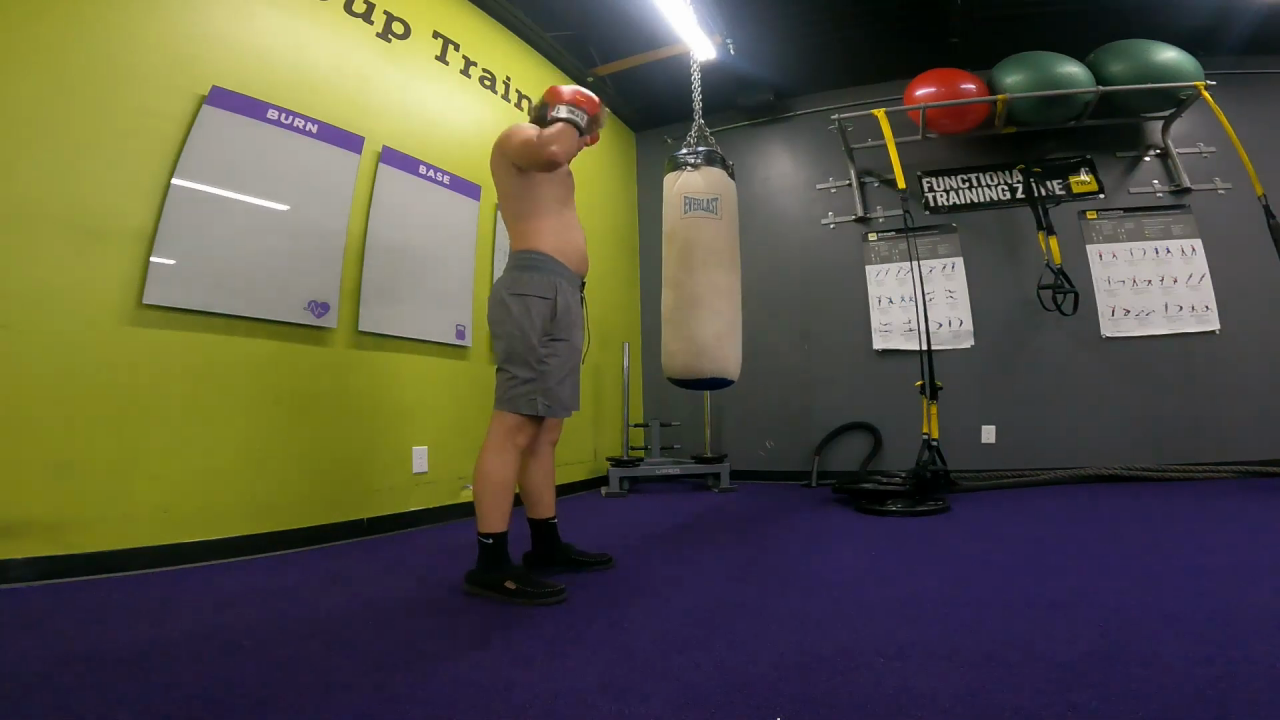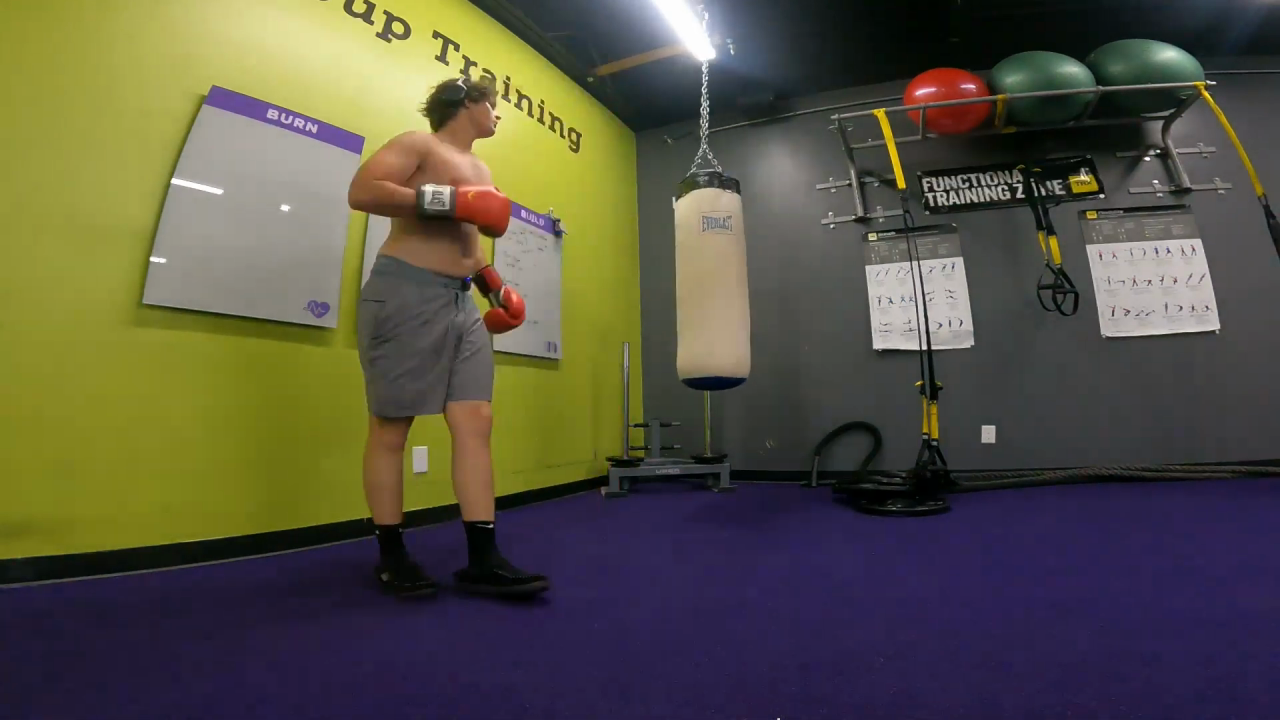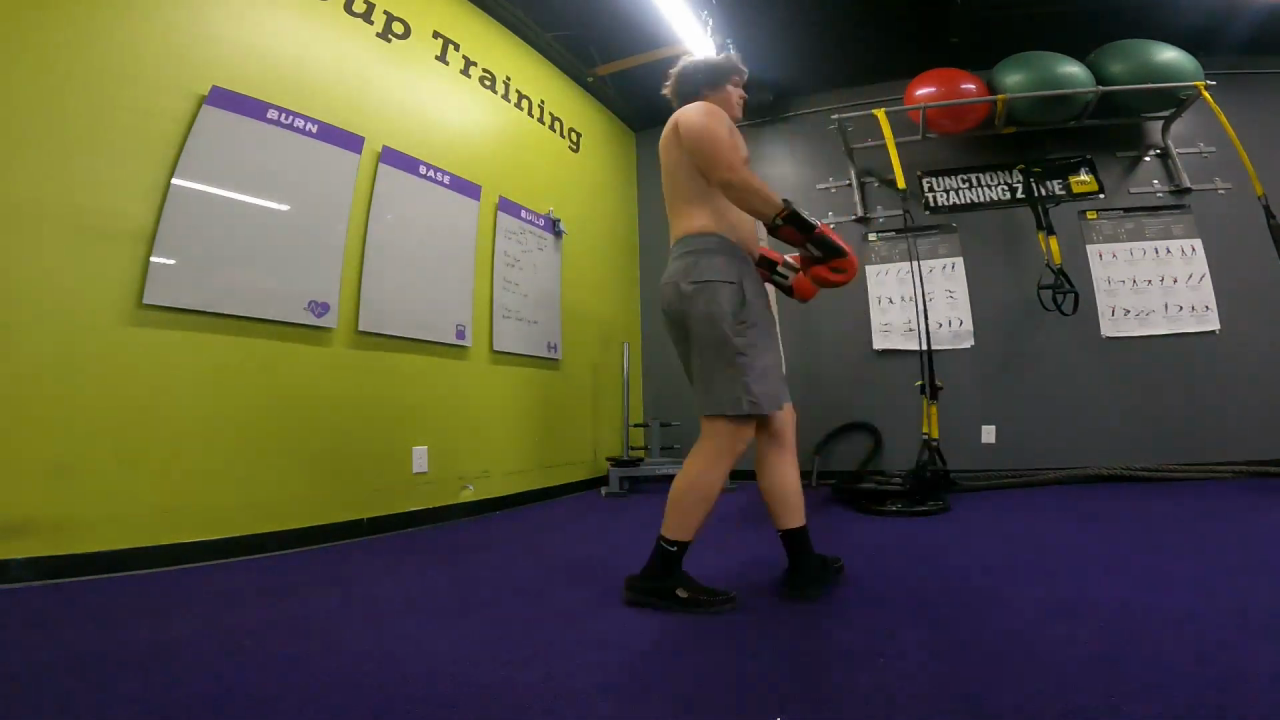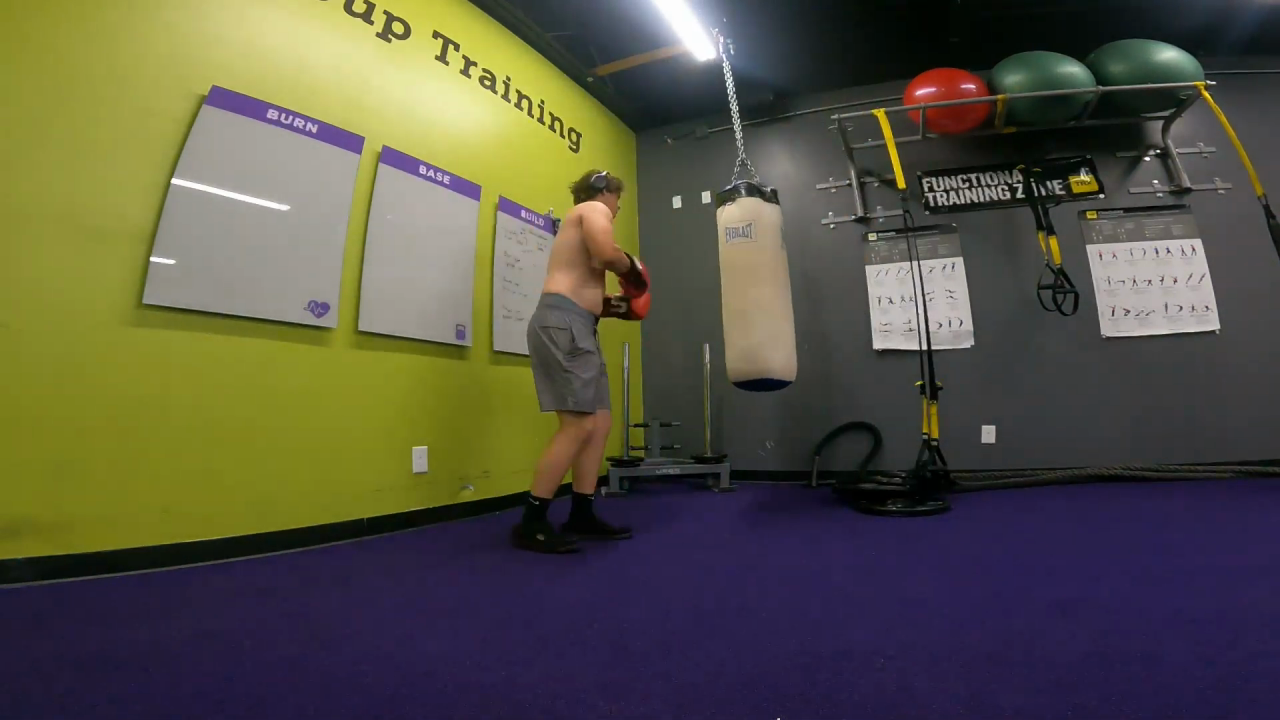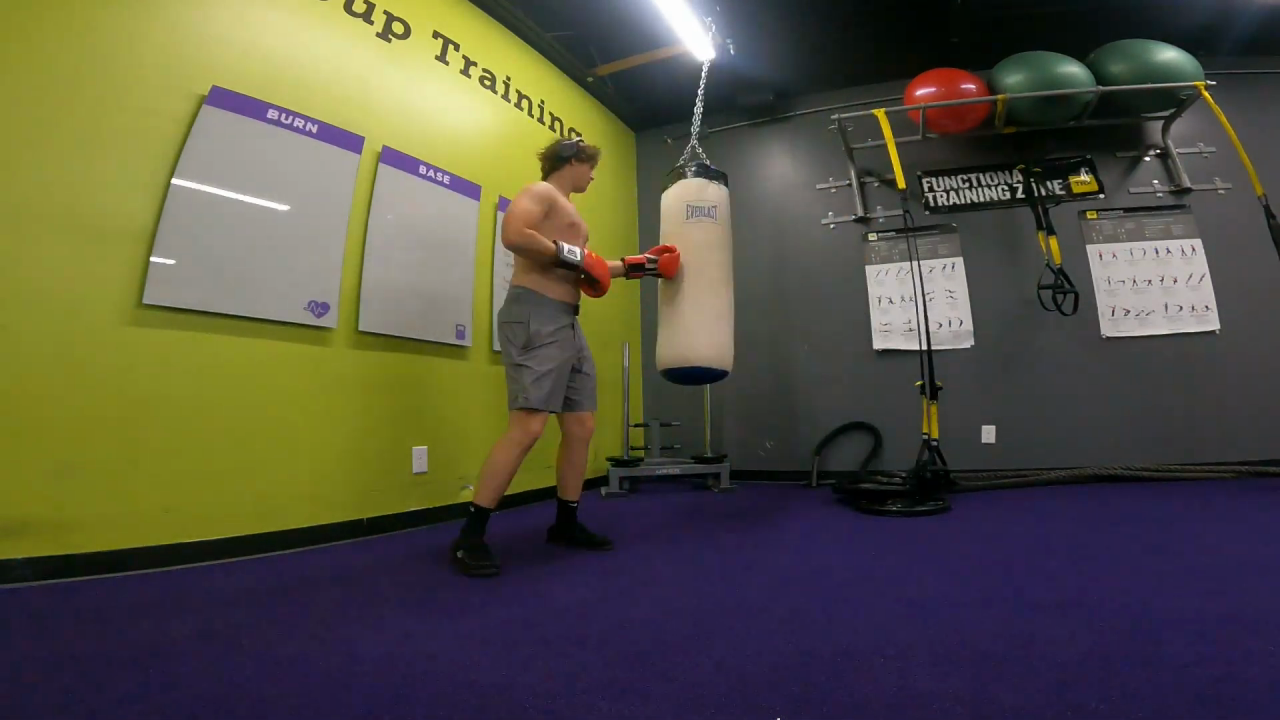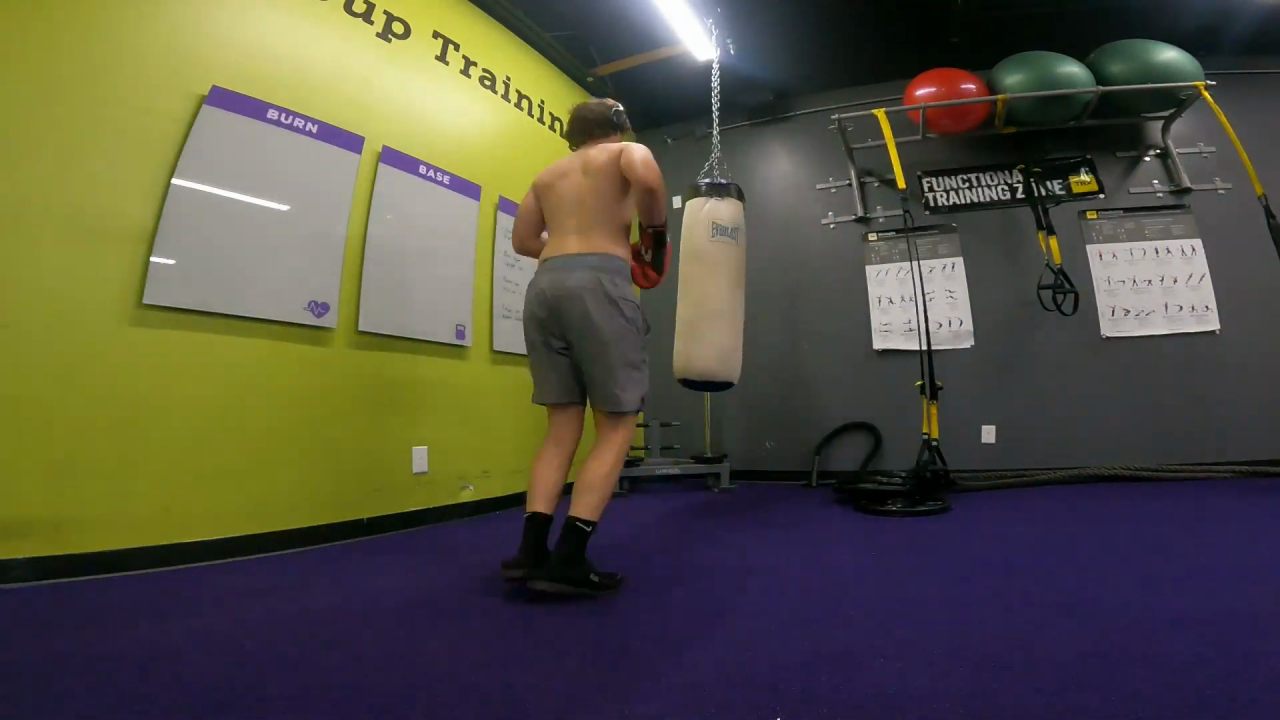
dt=0.7s
person 1, frame 1
left shoulder: (543, 161)
right shoulder: (524, 135)
right elbow: (549, 151)
right wrist: (573, 114)
left hip: (554, 298)
right hip: (539, 295)
left knee: (544, 432)
right knee: (515, 429)
left ankle: (547, 547)
right ankle: (490, 565)
person 1, frame 2
left shoulder: (472, 166)
right shoulder: (418, 144)
right elbow: (361, 192)
left wrist: (495, 286)
right wrist: (444, 201)
left hip: (456, 304)
right hip: (405, 298)
left knee: (474, 424)
right knee: (391, 428)
left ankle: (484, 561)
right ankle: (392, 554)
person 1, frame 3
left shoulder: (685, 140)
right shoulder: (699, 115)
right elbow: (733, 176)
left wrist: (777, 266)
right wrist: (800, 224)
left hip: (703, 280)
right hip: (717, 279)
left knee: (778, 425)
right knee: (731, 434)
person 1, frame 4
left shoulder: (581, 229)
right shoulder: (595, 212)
right elbow: (606, 252)
left wrist: (620, 305)
right wrist: (635, 271)
left hip: (576, 332)
right hip: (564, 325)
left knee: (600, 425)
right knee: (577, 428)
left ankle: (582, 515)
right ankle: (532, 523)
person 1, frame 5
left shoulder: (568, 210)
right shoulder: (540, 193)
left elbow: (586, 271)
right elbow: (513, 234)
left wrist: (640, 264)
right wrist: (573, 257)
left hip: (566, 326)
right hip: (534, 319)
left knee: (582, 428)
right knee: (527, 429)
left ankle: (566, 523)
right ankle: (470, 536)
person 1, frame 6
left shoulder: (548, 174)
right shoulder: (630, 153)
left elbow: (522, 241)
right elbow: (649, 180)
right wrist: (655, 239)
left hip: (547, 289)
right hip: (602, 285)
left knee: (562, 431)
right knee: (617, 431)
left ankle: (532, 552)
right ankle: (569, 558)
